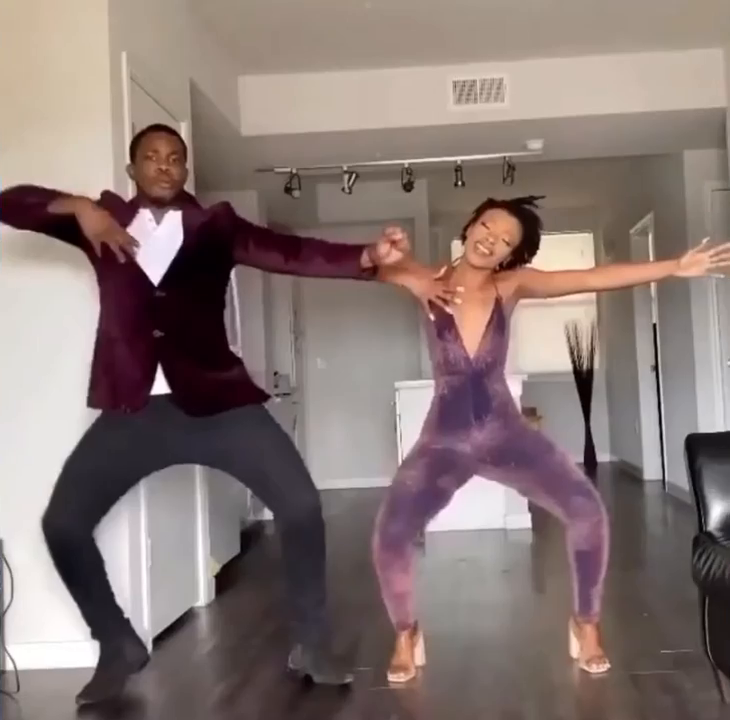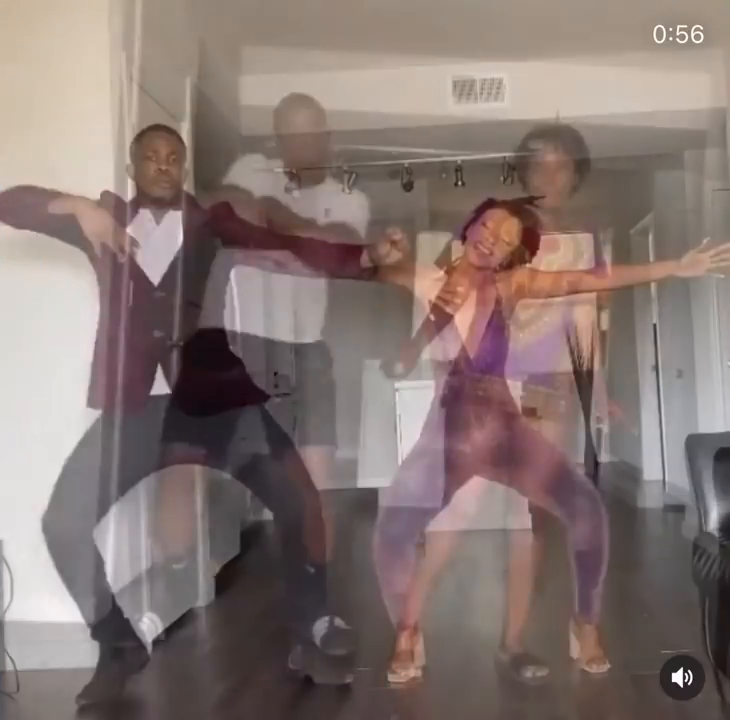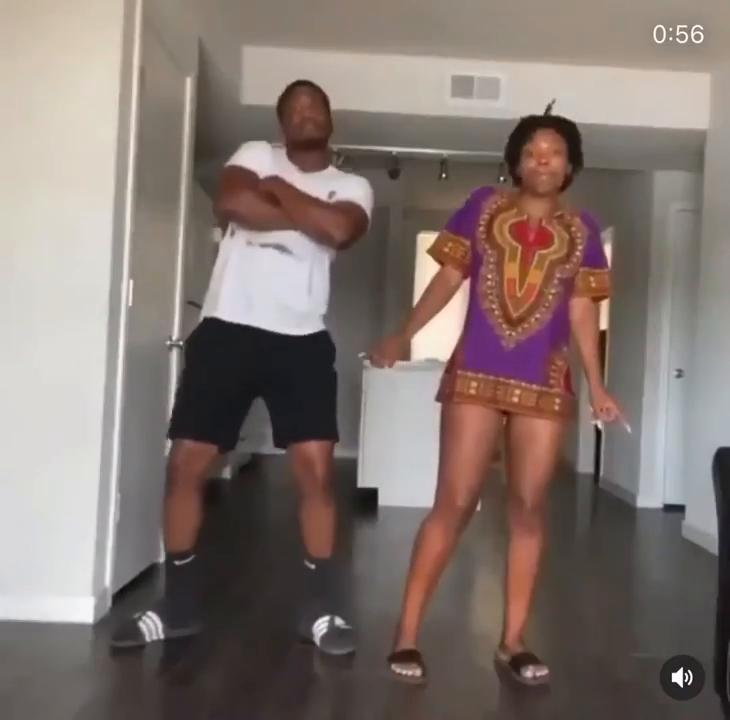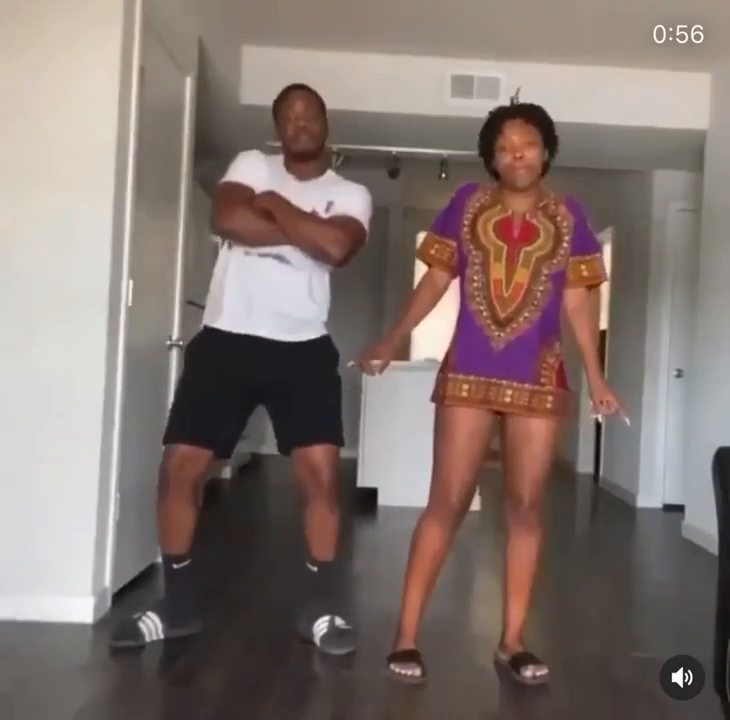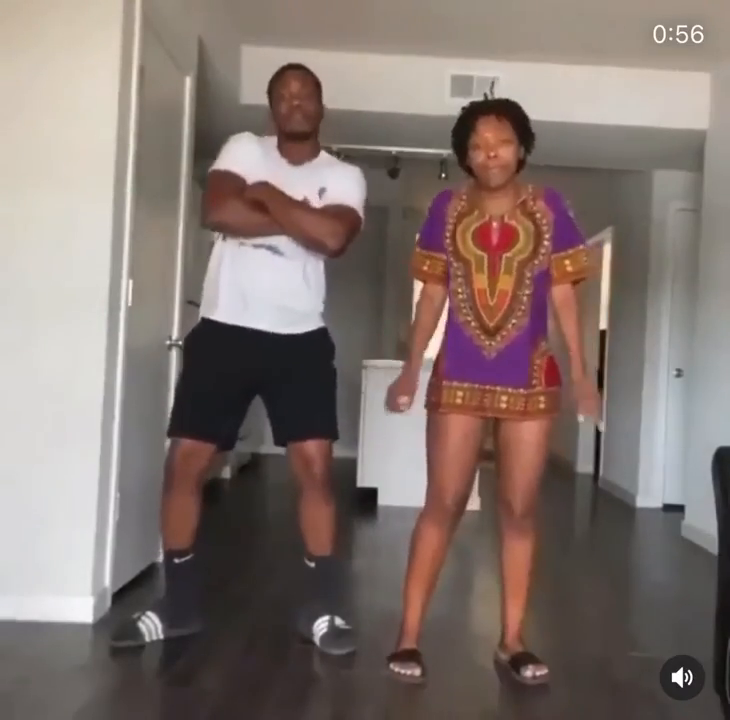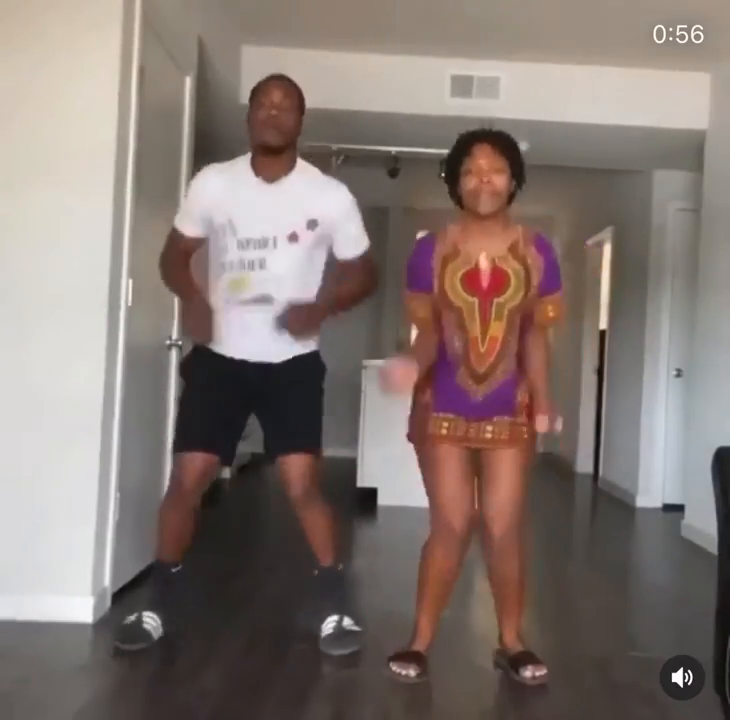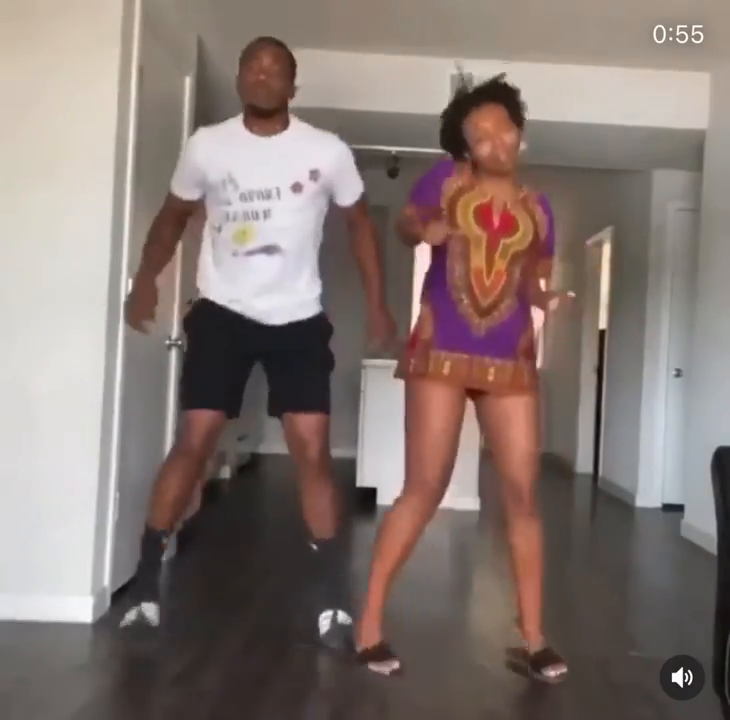
dt=0.3s
person 1, frame 1
left shoulder: (215, 225)
right shoulder: (102, 220)
left elbow: (289, 252)
left wrist: (367, 258)
right wrist: (76, 206)
left hip: (218, 400)
right hip: (132, 408)
left knee: (301, 506)
right knee: (62, 523)
left ankle: (310, 643)
right ankle: (119, 645)
person 1, frame 2
left shoulder: (214, 217)
right shoulder: (105, 220)
left elbow: (316, 253)
right wrist: (74, 206)
left hip: (220, 386)
right hip: (140, 394)
left knee: (296, 502)
right knee: (63, 518)
left ankle: (311, 631)
right ankle: (117, 640)
person 1, frame 3
left shoulder: (353, 186)
right shoulder: (255, 154)
left elbow: (339, 230)
right elbow: (229, 203)
left wrist: (278, 191)
right wrist: (305, 216)
left hip: (300, 342)
right hip: (226, 331)
left knee: (315, 470)
right knee: (186, 463)
left ankle: (320, 607)
right ankle: (178, 603)
person 1, frame 4
left shoulder: (351, 194)
right shoulder: (251, 165)
left elbow: (337, 248)
right elbow: (227, 220)
left wrist: (275, 205)
right wrist: (303, 231)
left hip: (302, 348)
right hip: (226, 339)
left knee: (321, 474)
right knee: (179, 467)
left ankle: (321, 608)
right ankle: (179, 603)
person 1, frame 5
left shoulder: (345, 176)
right shoulder: (242, 149)
left elbow: (333, 238)
right elbow: (217, 213)
left wrist: (267, 196)
right wrist: (297, 220)
left hip: (299, 339)
right hip: (223, 331)
left knee: (314, 468)
right knee: (184, 462)
left ankle: (321, 605)
right ankle: (179, 601)
person 1, frame 6
left shoulder: (330, 196)
right shoulder: (211, 183)
left elbow: (361, 274)
right elbow: (175, 255)
left wrist: (318, 308)
right wrist: (193, 300)
left hip: (291, 362)
right hip: (219, 356)
left knee: (302, 486)
right knee: (187, 483)
left ankle: (333, 607)
right ankle: (160, 601)
person 1, frame 7
left shoulder: (328, 151)
right shoulder: (206, 145)
left elbow: (360, 221)
right elbow: (173, 215)
left wrist: (376, 300)
right wrist: (145, 277)
left hip: (297, 320)
right hip: (222, 315)
left knee: (312, 452)
right knee: (193, 441)
left ankle: (330, 597)
right ankle: (147, 580)
person 2, frame 1
left shoulder: (510, 285)
left elbow: (591, 279)
left wrist: (674, 268)
left hip: (505, 433)
right hip: (443, 440)
left knee: (586, 510)
right knee: (390, 535)
left ankle: (585, 625)
right ankle: (406, 636)
person 2, frame 2
left shoulder: (516, 279)
right shoulder: (448, 278)
right hip: (481, 400)
left knee: (585, 515)
right knee: (392, 535)
left ankle: (583, 629)
right ankle: (407, 635)
person 2, frame 3
left shoulder: (581, 229)
right shoulder: (483, 206)
left elbow: (581, 310)
right elbow: (448, 278)
left wrist: (596, 384)
right wrist: (400, 337)
left hip: (544, 385)
right hip: (476, 376)
left knee: (528, 509)
right knee: (454, 503)
left ankle: (512, 641)
right ankle: (406, 634)
person 2, frame 4
left shoulder: (567, 216)
right shoulder: (467, 204)
left elbow: (577, 301)
right elbow: (435, 281)
left wrist: (595, 376)
right wrist: (392, 343)
left hip: (537, 380)
right hip: (468, 374)
left knee: (525, 507)
right knee: (447, 502)
left ankle: (512, 640)
right ankle: (406, 635)
person 2, frame 5
left shoulder: (549, 209)
right shoulder: (447, 209)
left elbow: (563, 295)
right elbow: (432, 295)
left wrist: (581, 375)
right wrist: (409, 370)
left hip: (528, 380)
right hip: (459, 378)
left knee: (518, 511)
right knee: (443, 504)
left ankle: (512, 640)
right ankle: (408, 636)
person 2, frame 6
left shoulder: (537, 253)
right shoulder: (431, 251)
left elbow: (537, 333)
right elbow: (426, 334)
left wrist: (544, 399)
right wrist: (411, 366)
left hip: (508, 411)
right hip: (443, 408)
left knee: (503, 535)
right knee: (451, 527)
left ankle: (511, 642)
right ankle: (420, 641)
person 2, frame 7
left shoulder: (537, 210)
right shoulder: (443, 182)
right elbow: (408, 222)
left wrist: (546, 298)
right wrist: (423, 231)
left hip: (509, 360)
right hip: (441, 353)
left knee: (521, 493)
right knee: (425, 487)
left ankle: (532, 636)
right ankle: (369, 626)
